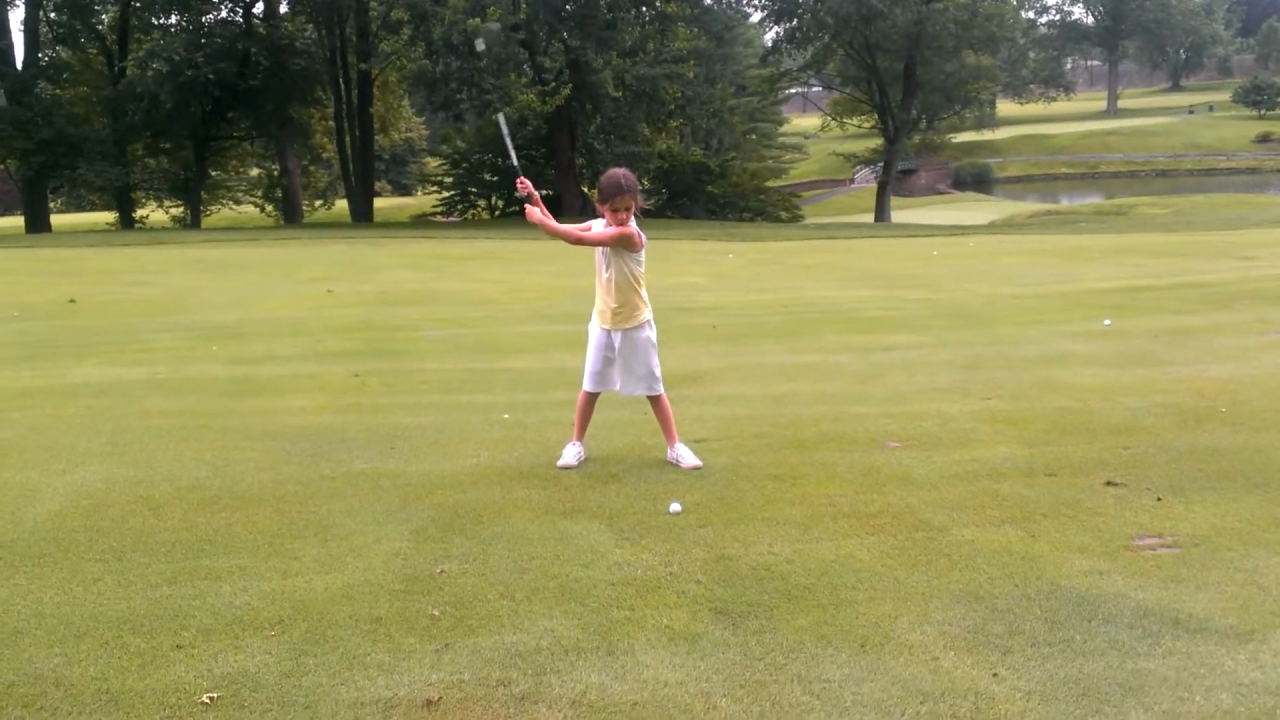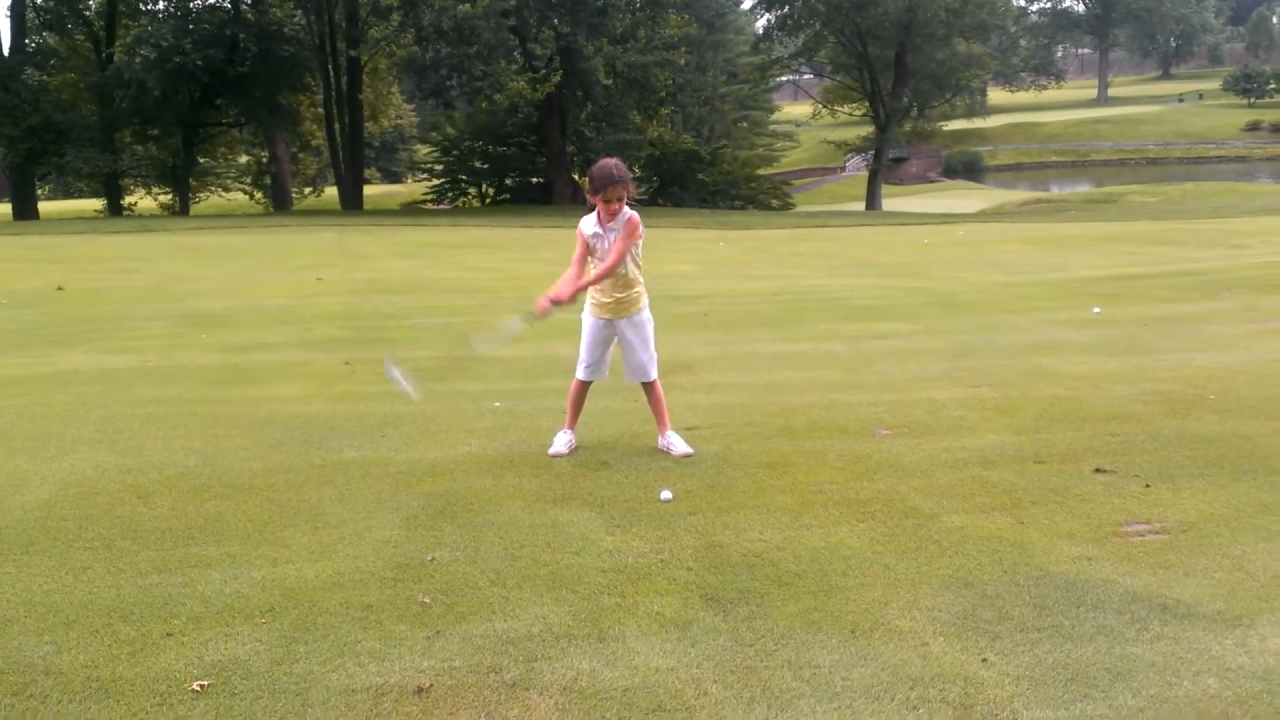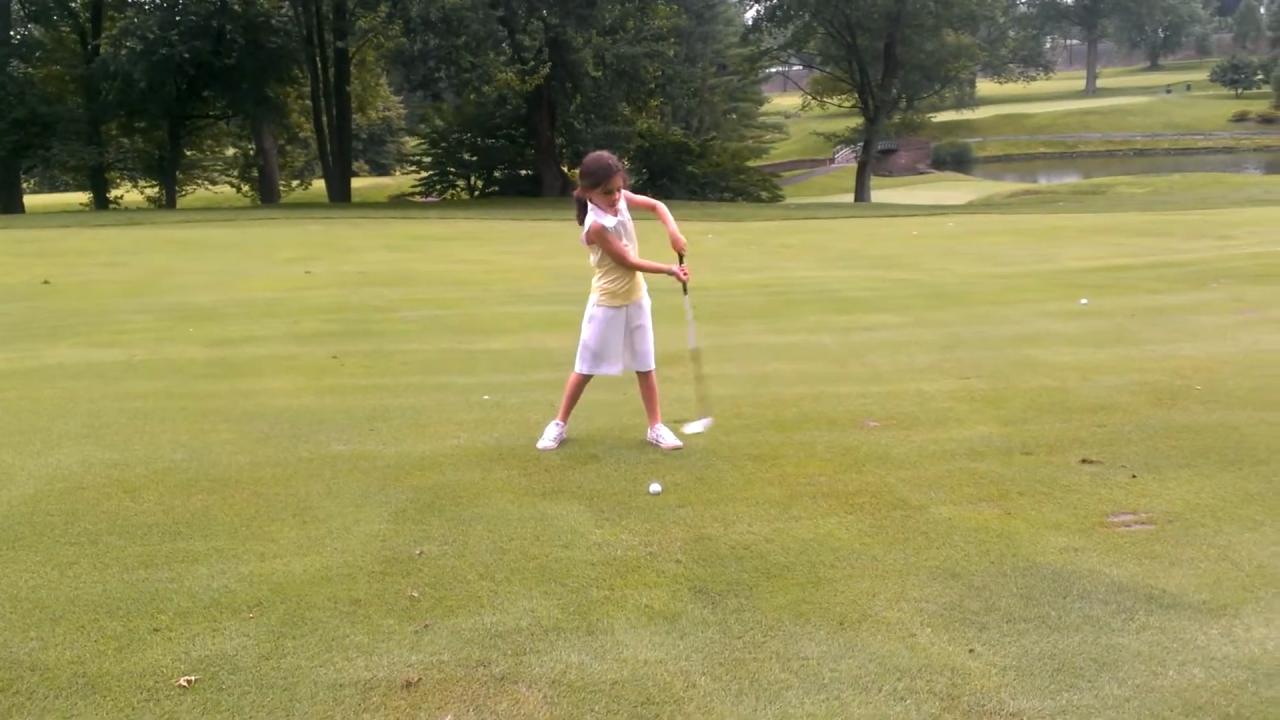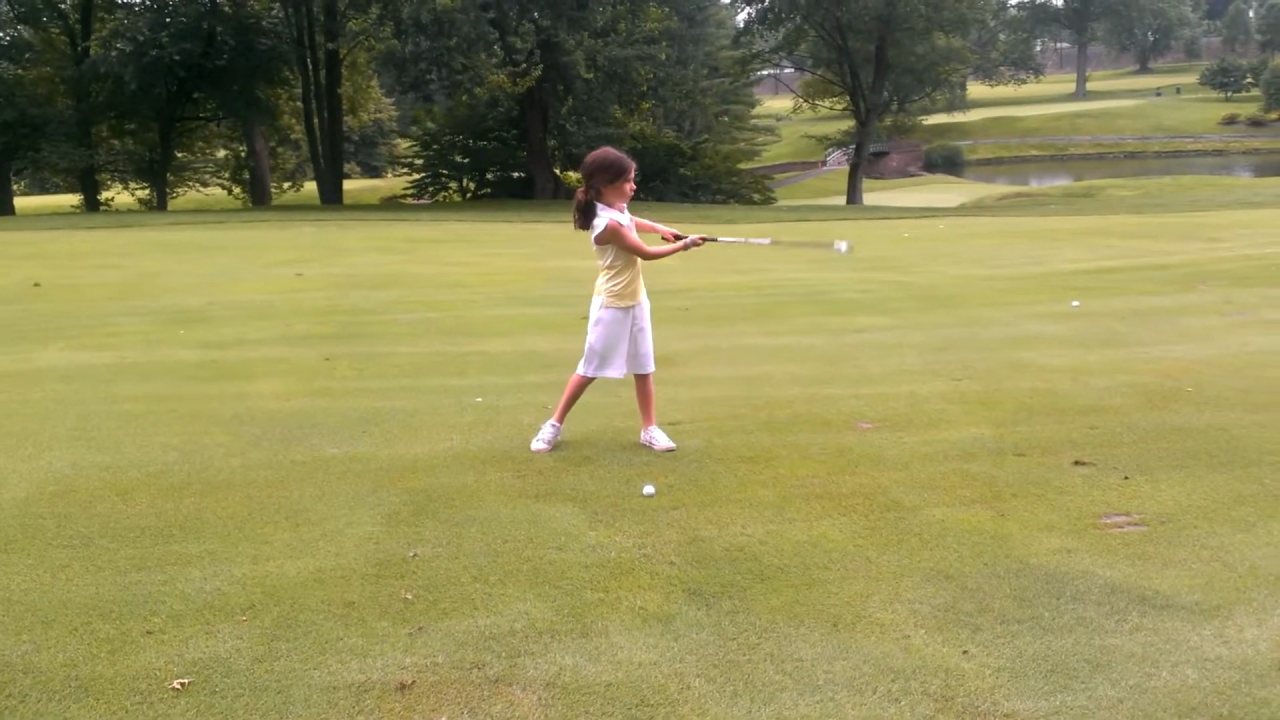
dt=0.3s
person 1, frame 1
left shoulder: (630, 234)
right shoulder: (599, 226)
left elbow: (576, 239)
right elbow: (562, 229)
left wrist: (539, 220)
right wrist: (536, 200)
left hip: (635, 324)
right hip: (603, 322)
left knee: (653, 387)
right knee: (591, 385)
left ankle: (674, 446)
right ankle: (576, 444)
person 1, frame 2
left shoulder: (631, 220)
right shoulder: (586, 227)
left elbow: (612, 265)
right elbow: (577, 269)
left wrist: (575, 290)
right wrist: (552, 294)
left hip: (633, 310)
right hip: (598, 312)
left knee: (647, 375)
right knee: (585, 374)
left ankle: (666, 434)
right ankle: (568, 431)
person 1, frame 3
left shoulder: (623, 199)
right shoulder: (595, 226)
left elbow: (657, 206)
right elbow: (629, 262)
left wrist: (673, 231)
right wrist: (668, 270)
left hip: (636, 298)
right hip: (607, 303)
left knee: (646, 365)
right knee: (586, 366)
left ankle: (655, 426)
right ankle: (559, 424)
person 1, frame 4
left shoulder: (618, 208)
right shoulder: (608, 224)
left elbow: (633, 224)
right elbow: (645, 253)
left wrist: (661, 228)
right wrist: (683, 244)
left hip: (636, 301)
right hip: (612, 305)
left knee: (644, 367)
right knee: (590, 368)
left ankle: (649, 428)
right ankle: (555, 424)
